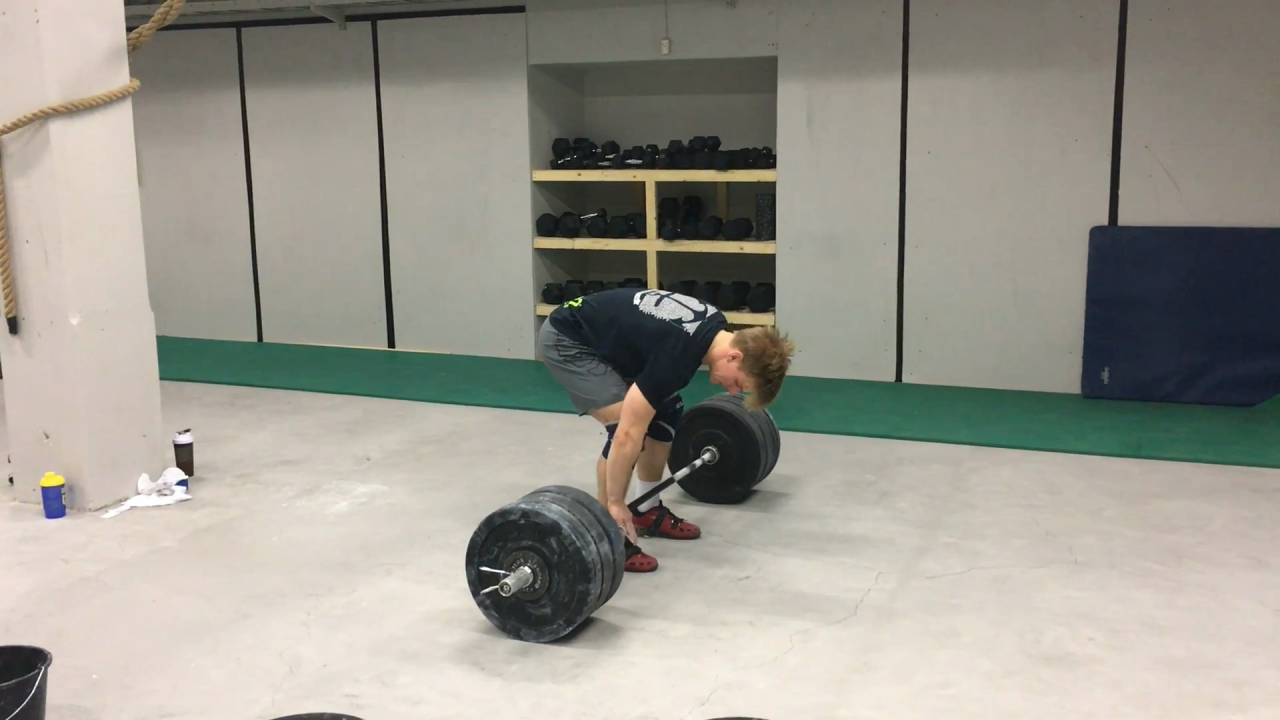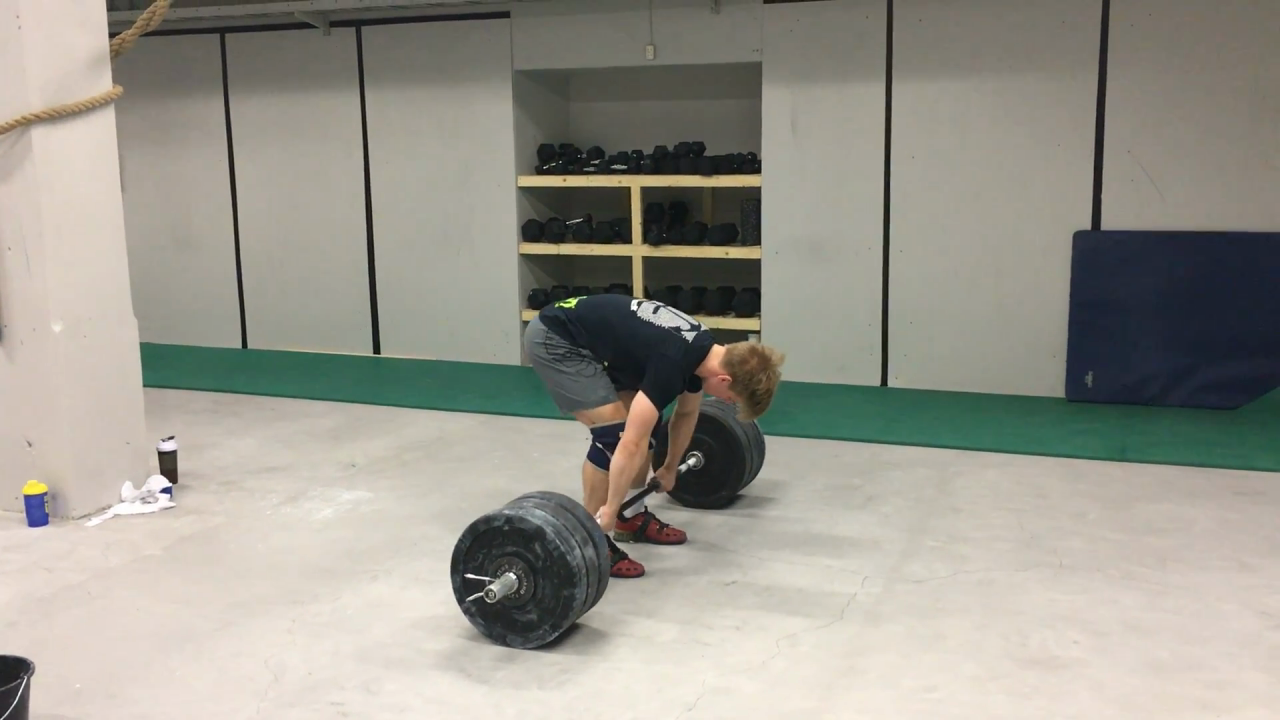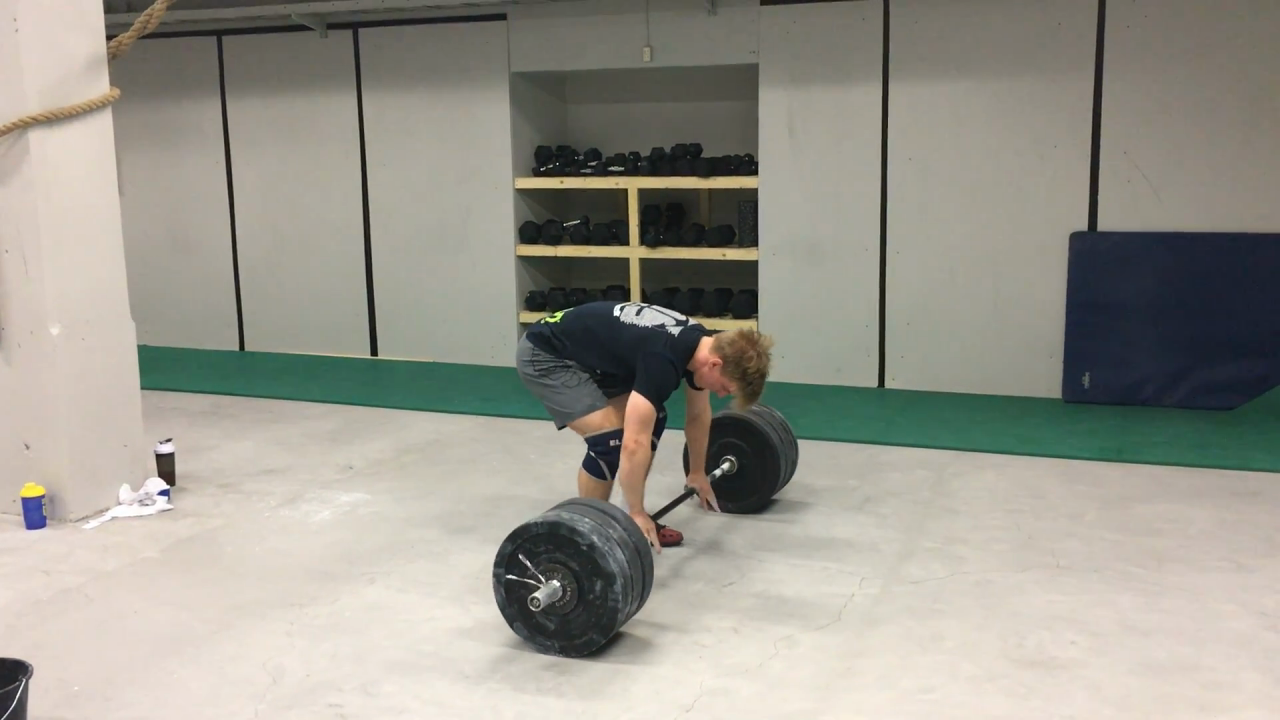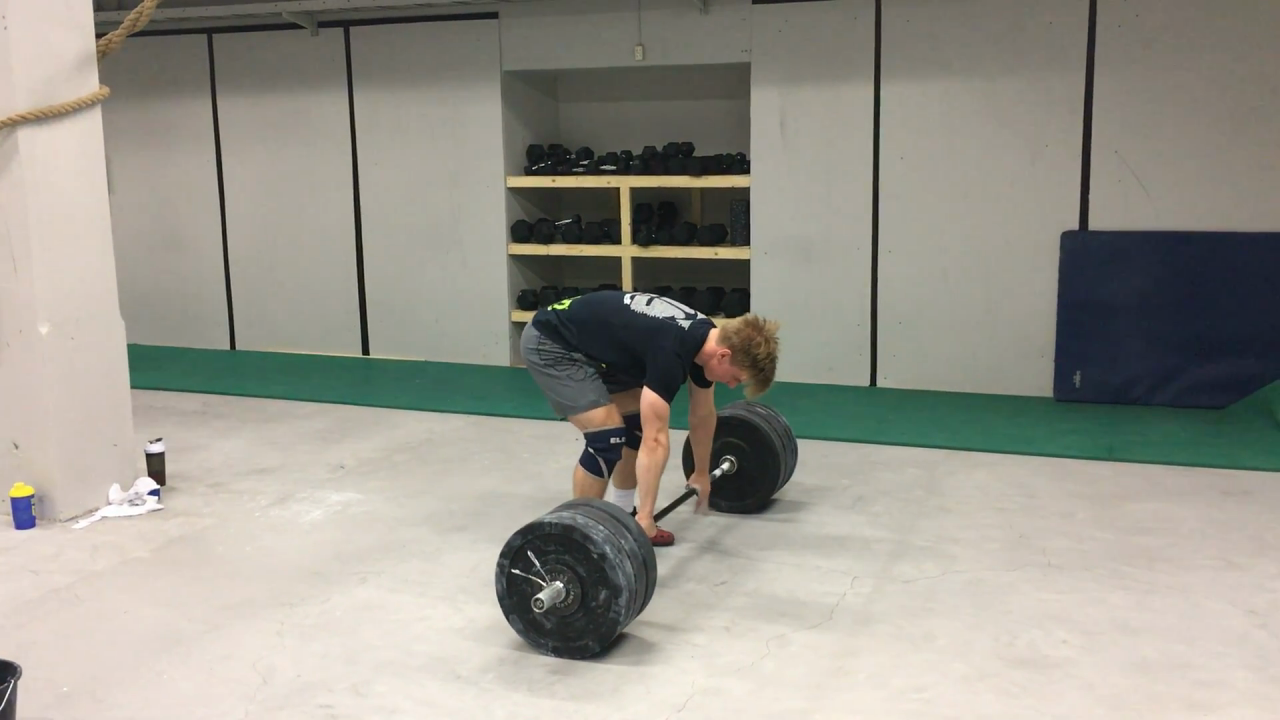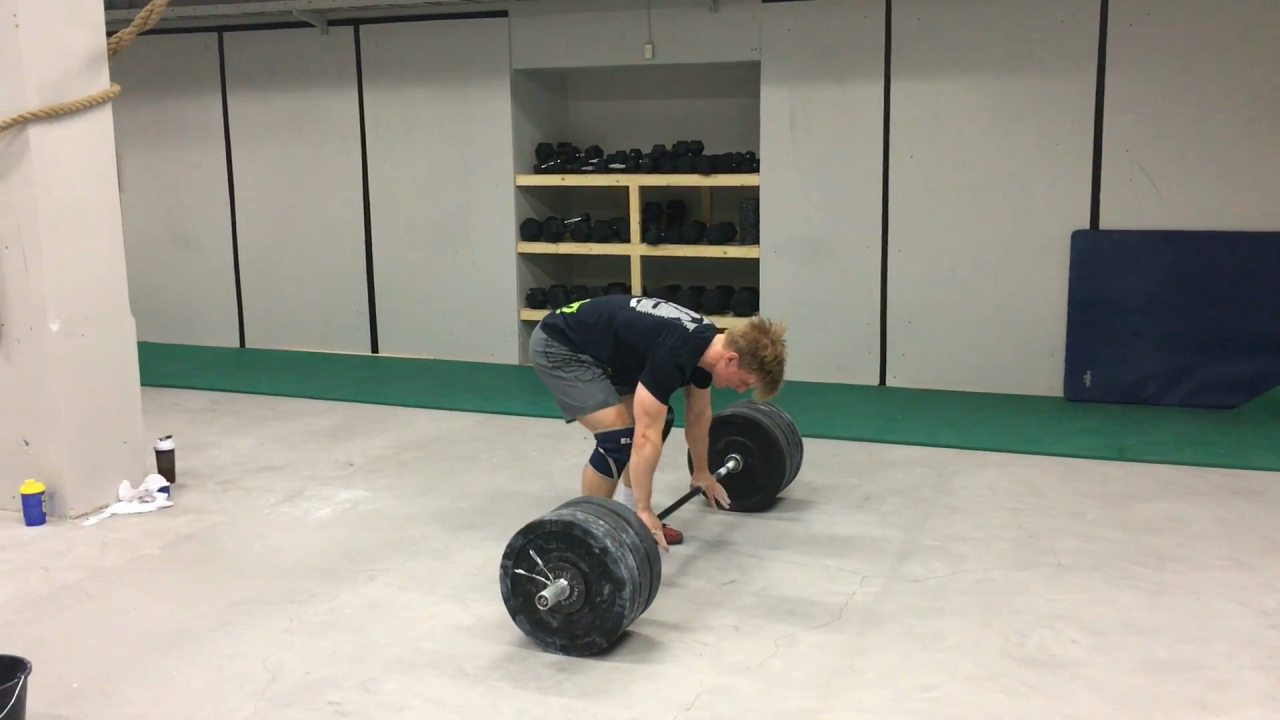
dt=1s
person 1, frame 1
left shoulder: (715, 326)
right shoulder: (675, 356)
right elbow: (628, 433)
right wrist: (615, 503)
left hip: (602, 334)
right hip: (566, 340)
left knee: (666, 410)
right knee: (628, 426)
left ankle: (648, 511)
person 1, frame 2
left shoulder: (702, 348)
right shoulder: (673, 362)
left elbow: (686, 413)
right elbow: (631, 442)
left wrist: (669, 469)
right wrist: (609, 510)
left hip: (589, 338)
right hip: (554, 340)
left knee: (648, 420)
right knee: (614, 430)
left ankle: (633, 517)
person 1, frame 3
left shoulder: (700, 345)
right shoulder: (663, 359)
left elbow: (698, 415)
right elbow: (634, 442)
left wrist: (698, 473)
right wrist: (637, 515)
left hip: (584, 351)
right hip: (543, 355)
left knee: (651, 420)
right knee: (610, 437)
person 1, frame 4
left shoulder: (706, 338)
right shoulder: (671, 353)
left elbow: (702, 414)
right elbow: (655, 440)
left wrist: (702, 474)
right wrist: (645, 516)
left hip: (588, 340)
right hip: (549, 343)
left knee: (638, 423)
right knee: (608, 436)
person 1, frame 5
left shoulder: (708, 343)
right shoulder: (673, 354)
left elbow: (698, 414)
right elbow: (646, 437)
left wrist: (702, 472)
right wrist: (644, 510)
left hip: (597, 345)
right hip: (558, 347)
left knee: (655, 421)
right knee: (618, 436)
